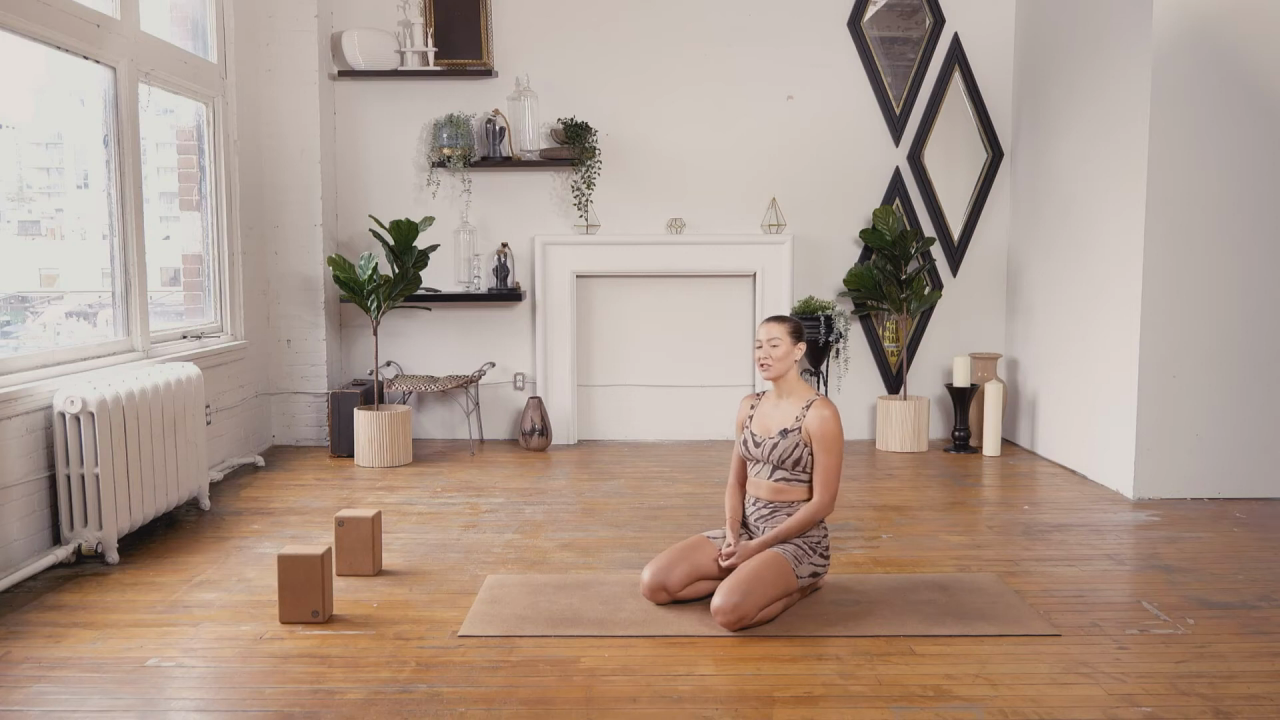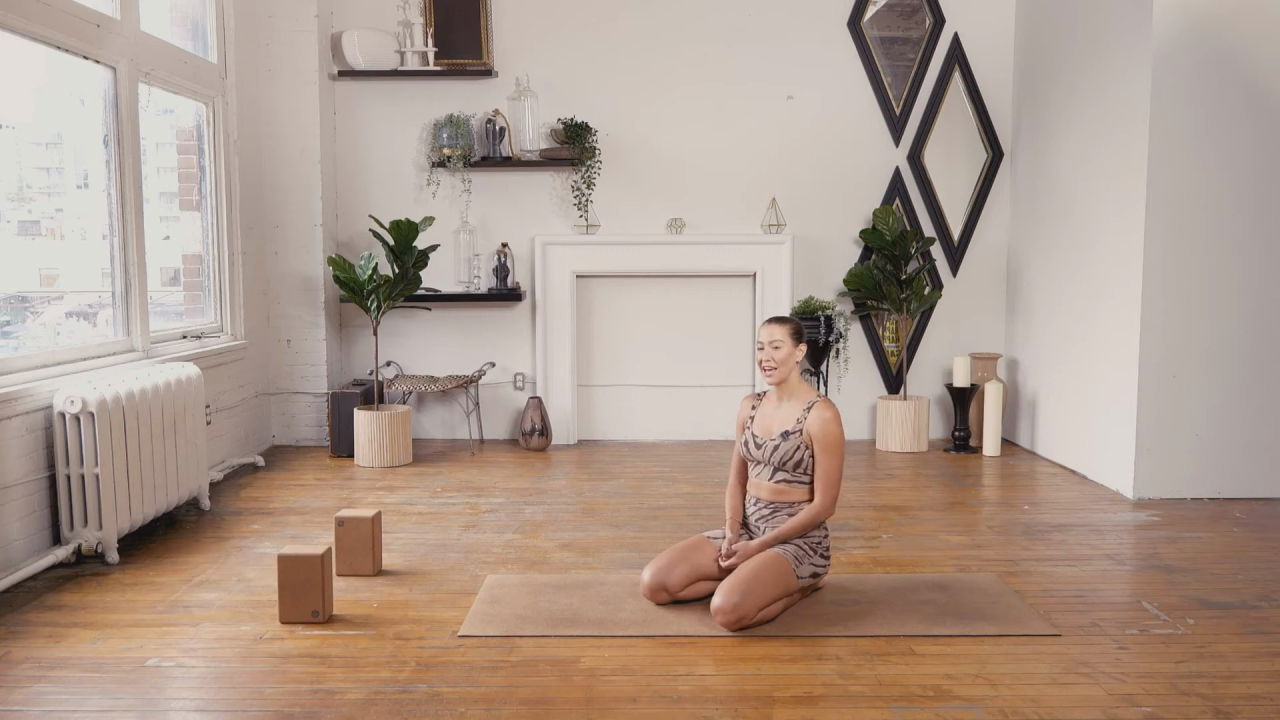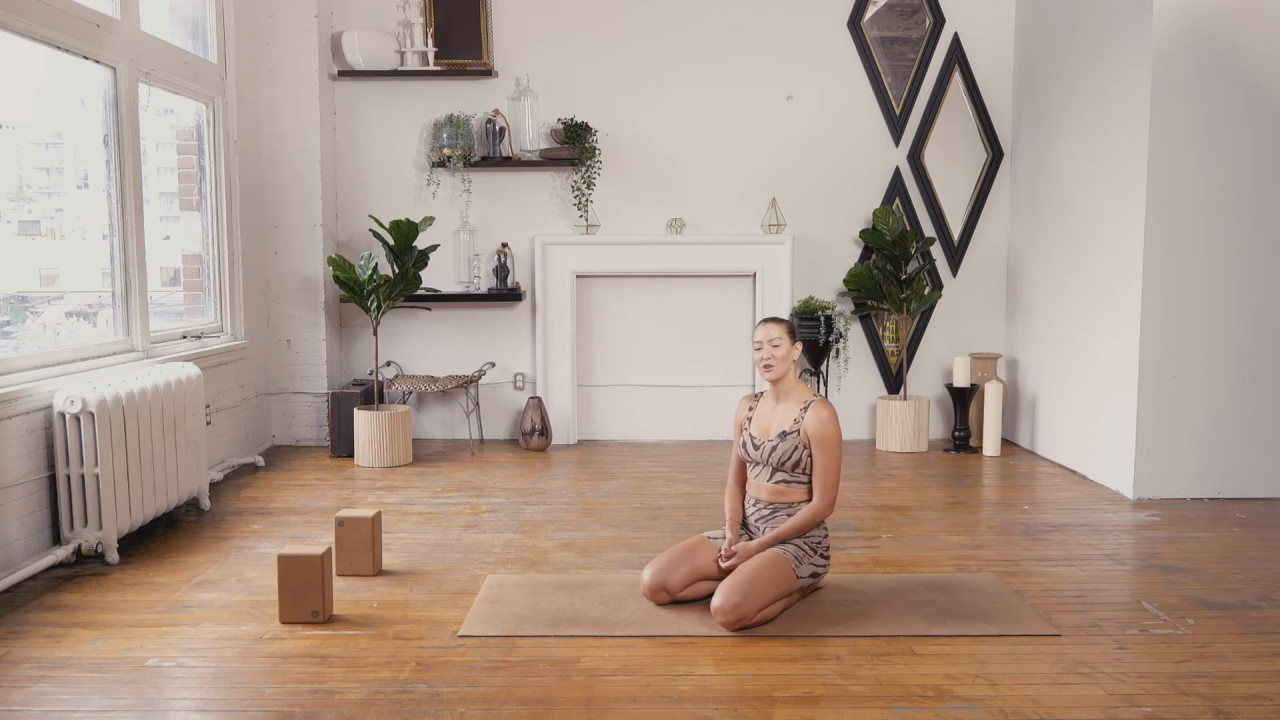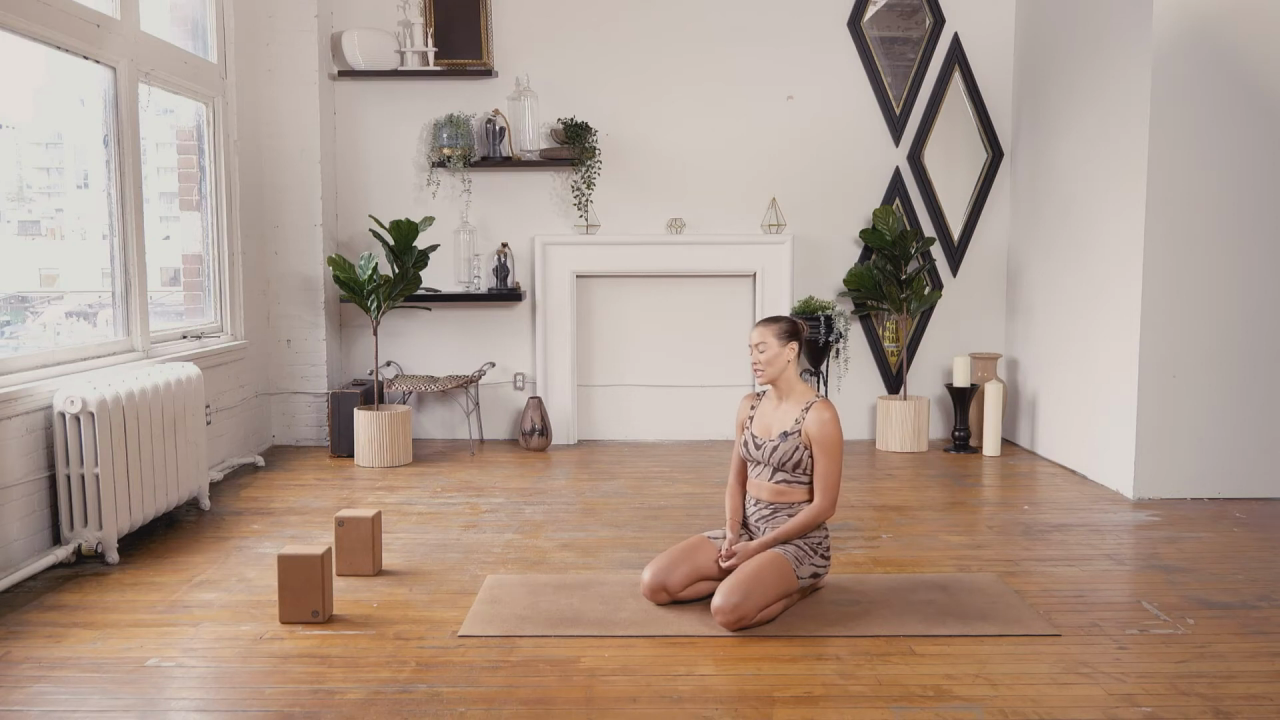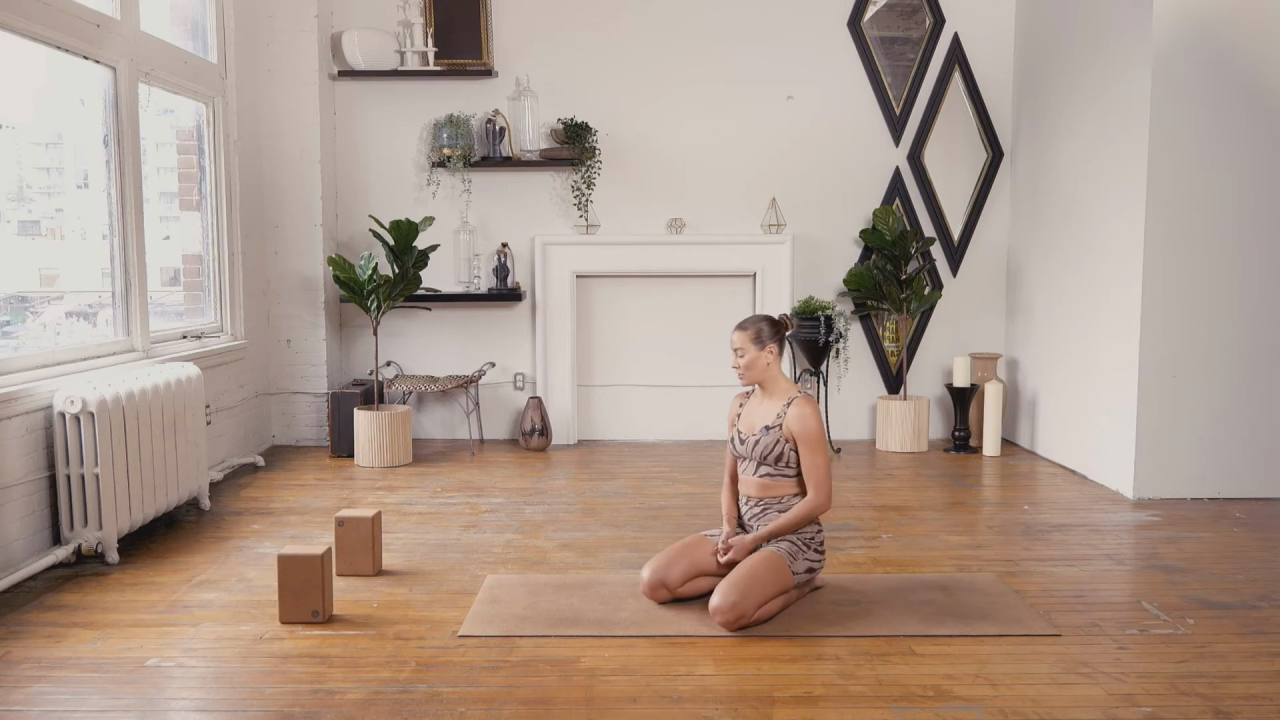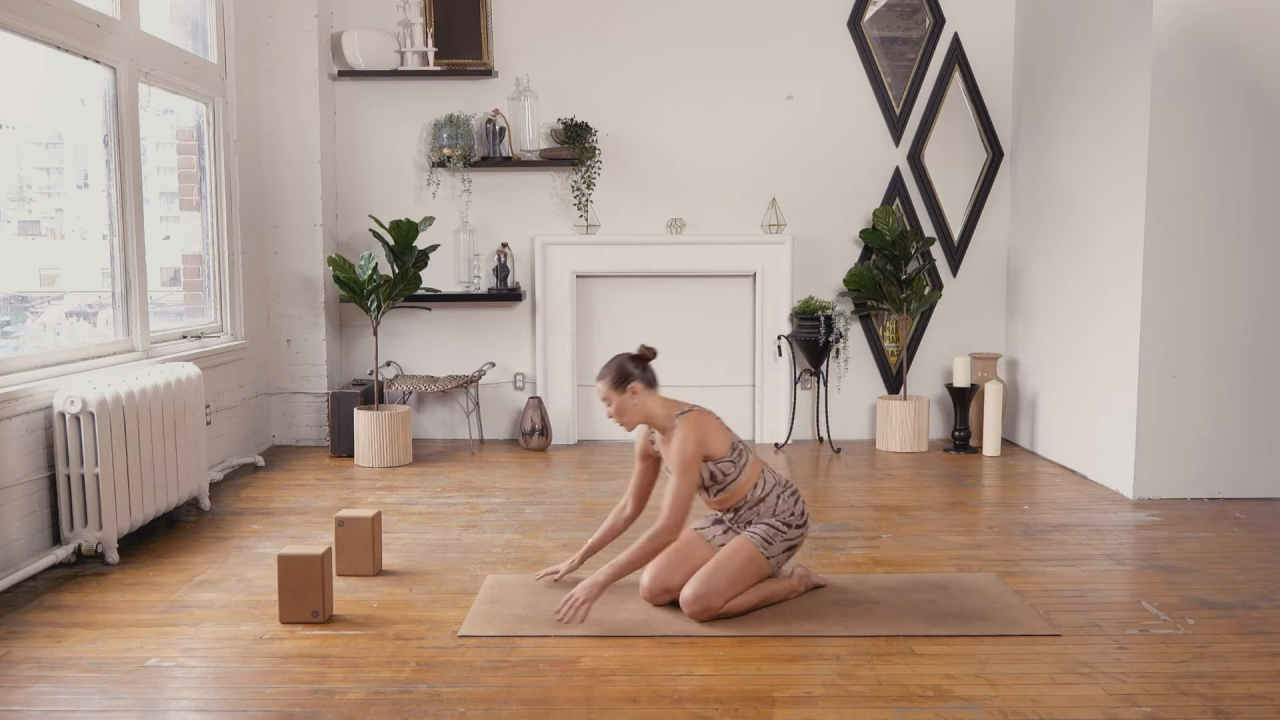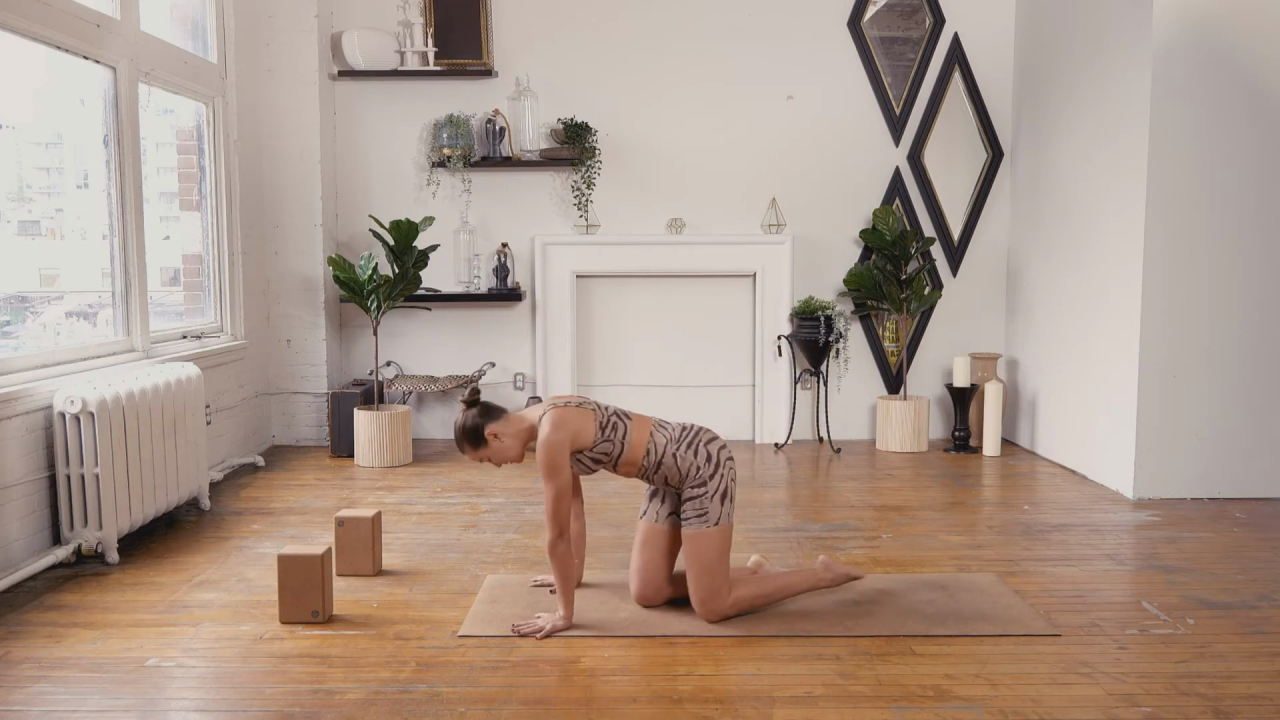
dt=0.7s
person 1, frame 1
left shoulder: (819, 413)
right shoulder: (749, 406)
left elbow: (823, 502)
left wrist: (757, 546)
right wrist: (732, 531)
left hip: (796, 537)
right hip: (746, 527)
left knee: (728, 609)
right knee: (653, 583)
left ankle: (799, 584)
right ankle: (750, 576)
person 1, frame 2
left shoulder: (821, 415)
right shoulder: (750, 406)
left elbow: (824, 505)
left wrist: (757, 547)
right wrist: (732, 531)
left hip: (797, 539)
right hip: (747, 527)
left knee: (727, 609)
right knee: (653, 583)
left ankle: (799, 585)
right ankle: (749, 578)
person 1, frame 3
left shoulder: (818, 414)
right shoulder: (747, 406)
left elbow: (823, 504)
left wrist: (757, 547)
right wrist: (732, 532)
left hip: (797, 538)
right hip: (747, 526)
left knee: (728, 609)
right knee: (654, 583)
left ankle: (800, 585)
right ankle: (753, 578)
person 1, frame 4
left shoulder: (820, 415)
right shoulder: (749, 405)
left elbow: (824, 505)
left wrist: (757, 548)
right wrist: (732, 532)
left hip: (797, 539)
right hip: (747, 527)
left knee: (727, 609)
right knee: (653, 583)
left ankle: (800, 585)
right ankle: (755, 578)
person 1, frame 5
left shoulder: (801, 410)
right shoulder: (740, 404)
left elbow: (820, 499)
left wrist: (753, 540)
right wrist: (729, 527)
left hip: (792, 537)
right hip: (744, 528)
left knee: (726, 611)
right knee: (653, 582)
left ankle: (798, 583)
right ankle: (748, 577)
person 1, frame 6
left shoulder: (688, 431)
right shoulder: (648, 435)
left elbow: (669, 529)
right elbow: (629, 508)
left wrist: (597, 581)
right wrist: (579, 558)
left hip: (776, 519)
right hip: (730, 519)
left knee: (696, 603)
right knee: (653, 589)
left ankle: (794, 582)
right ankle: (751, 571)
person 1, frame 7
left shoulder: (552, 434)
right shoulder: (544, 423)
left elbow: (558, 533)
right elbow: (573, 509)
left wrist: (565, 611)
right wrist: (571, 575)
left hip: (701, 464)
right hip: (672, 470)
left knee: (713, 608)
right knee: (646, 594)
left ankle: (824, 574)
right ankle: (747, 572)
